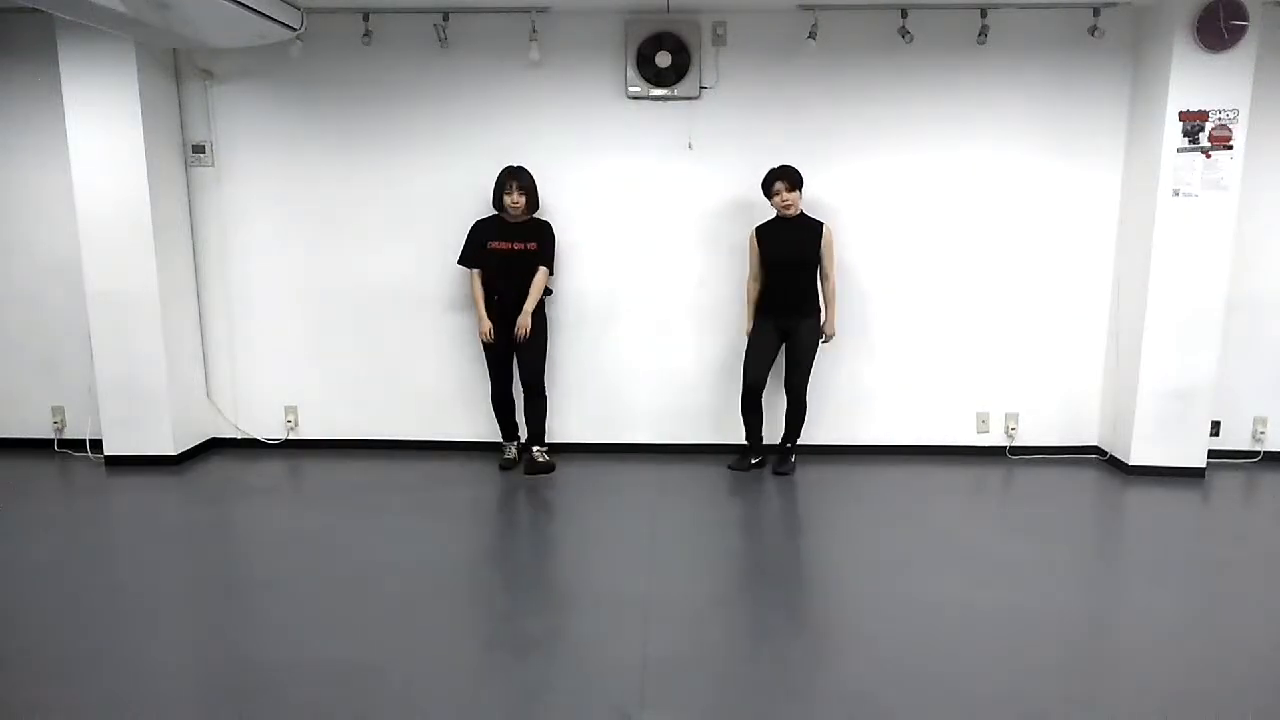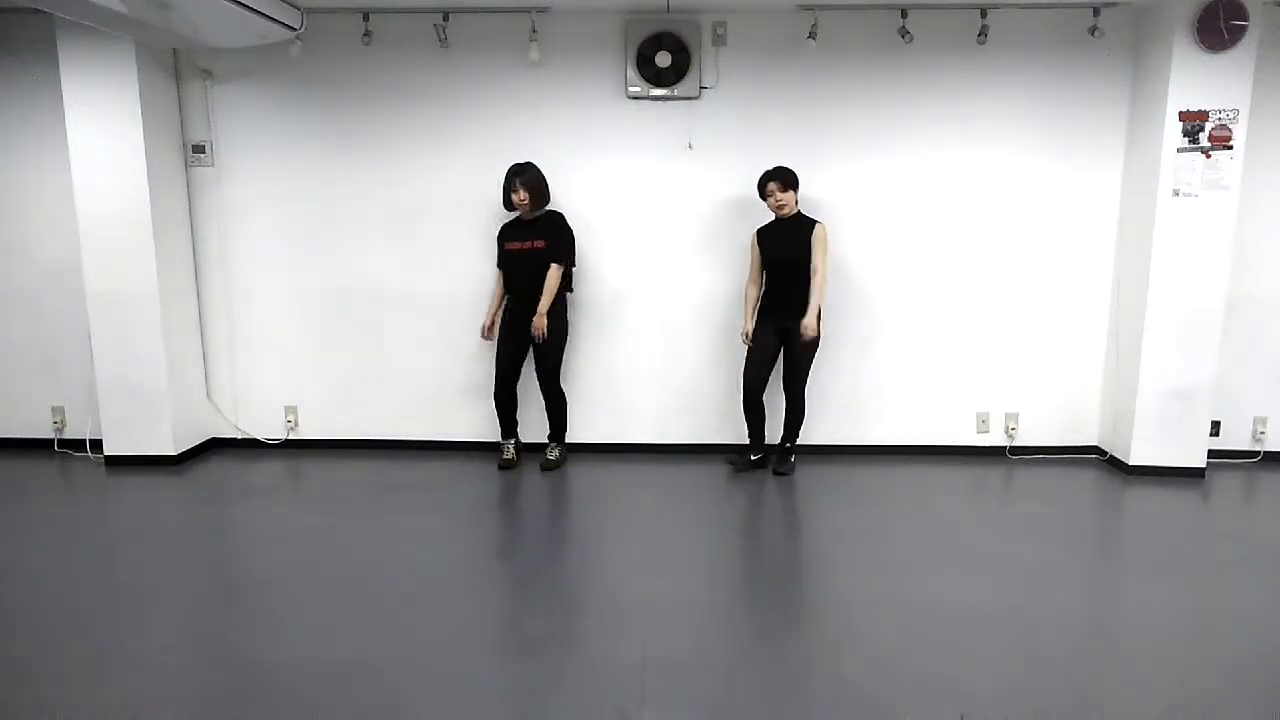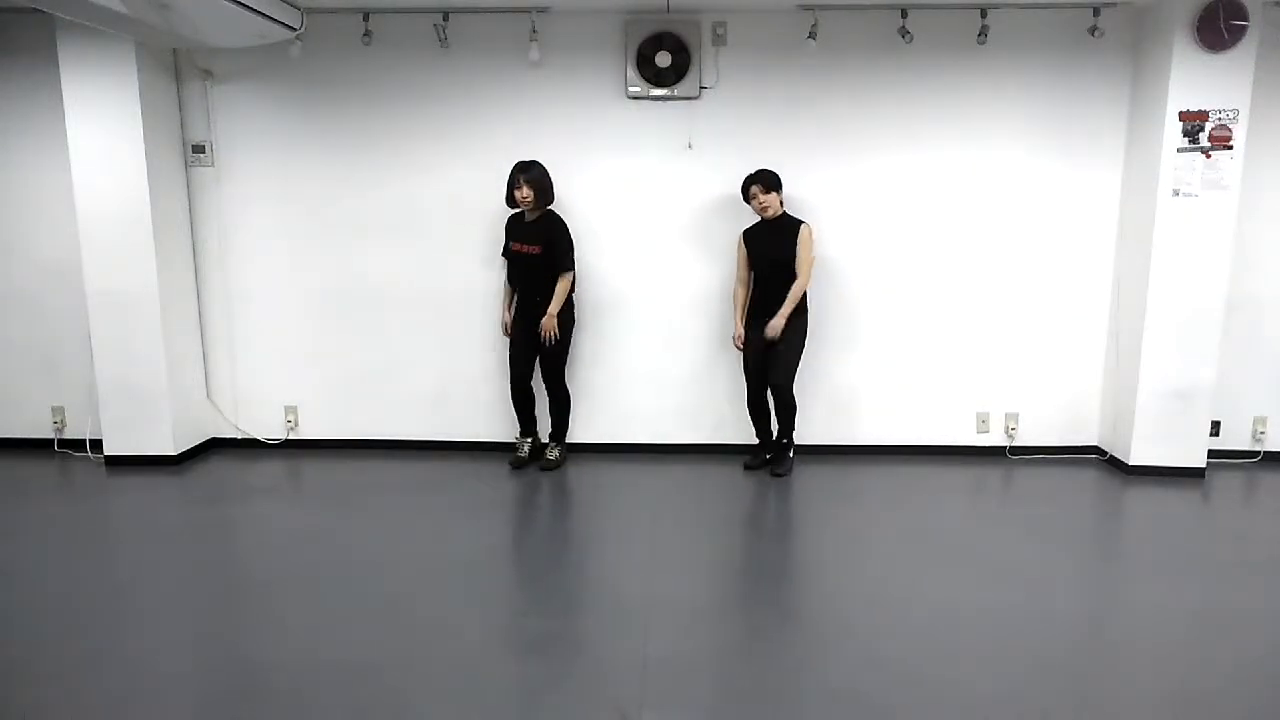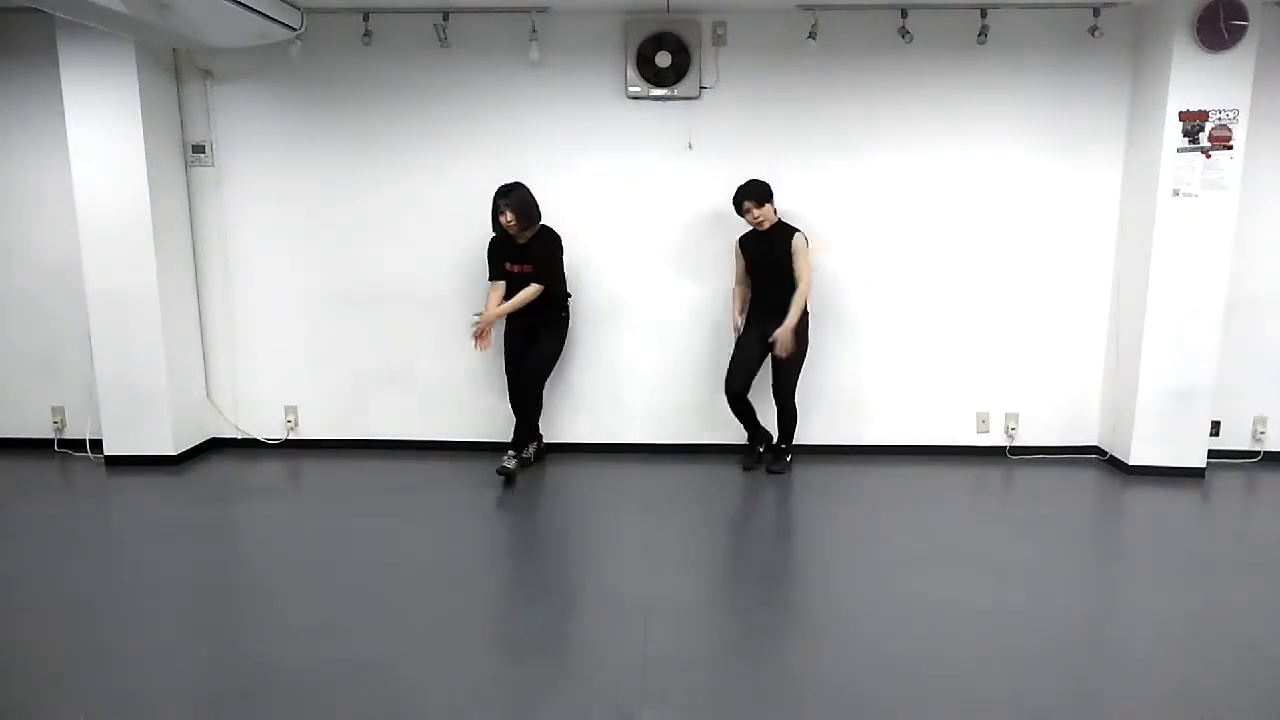
dt=0.5s
person 1, frame 1
left shoulder: (541, 230)
right shoulder: (483, 229)
left elbow: (542, 272)
right elbow: (476, 275)
left wrist: (527, 312)
right wrist: (482, 317)
left hip: (530, 313)
right hip: (495, 314)
left knee: (533, 381)
right knee: (500, 383)
left ankle: (536, 448)
right ankle: (510, 443)
person 1, frame 2
left shoulder: (555, 223)
right shoulder: (507, 230)
left elbow: (556, 269)
left wrist: (542, 313)
right wrist: (492, 314)
left hip: (550, 312)
right hip: (515, 312)
left knee: (548, 380)
right knee: (504, 379)
left ankle: (557, 443)
right ankle: (509, 441)
person 1, frame 3
left shoulder: (554, 225)
right shoulder: (513, 225)
left elbow: (566, 274)
left wrist: (552, 315)
right wrist: (506, 309)
left hip: (555, 313)
right hip: (524, 311)
left knee: (553, 379)
right knee: (518, 378)
left ankle: (557, 444)
right ankle: (528, 439)
person 1, frame 4
left shoulder: (548, 240)
right shoulder: (498, 245)
left elbow: (537, 287)
right elbow: (498, 287)
left wrist: (496, 313)
right wrist: (487, 321)
left hip: (552, 321)
right hip: (517, 322)
left knee: (532, 382)
right knee: (516, 385)
left ankle: (516, 451)
right ankle: (532, 442)
person 2, frame 1
left shoulder: (819, 230)
right shoulder: (760, 234)
left elbow: (827, 277)
right elbow: (755, 279)
left wrist: (829, 317)
right wrist: (750, 318)
left hip: (805, 320)
right hip: (768, 319)
left knee: (795, 388)
right knee: (751, 382)
left ankle: (788, 449)
right ankle: (754, 452)
person 2, frame 2
left shoulder: (814, 229)
right shoulder: (761, 235)
left elbow: (818, 273)
right elbow: (755, 280)
left wrist: (812, 314)
right wrist: (749, 319)
left hip: (801, 321)
right hip: (768, 319)
left knee: (794, 389)
right knee: (752, 384)
left ankle: (787, 450)
right ankle: (756, 450)
person 2, frame 3
left shoulder: (799, 230)
right shoulder: (748, 236)
left elbow: (802, 278)
right elbow: (742, 283)
left wrist: (782, 317)
right wrist: (738, 323)
left hip: (788, 320)
right hip: (756, 321)
left knee: (781, 385)
right knee: (755, 389)
left ankle: (785, 447)
right ankle: (765, 445)
person 2, frame 4
left shoulder: (793, 238)
right shoulder: (744, 243)
left elbow: (803, 286)
left wrist: (789, 326)
right wrist: (738, 314)
left hip: (787, 326)
right hip: (755, 323)
left knee: (783, 393)
right knee: (734, 387)
left ankle: (783, 450)
right ankle: (759, 439)
